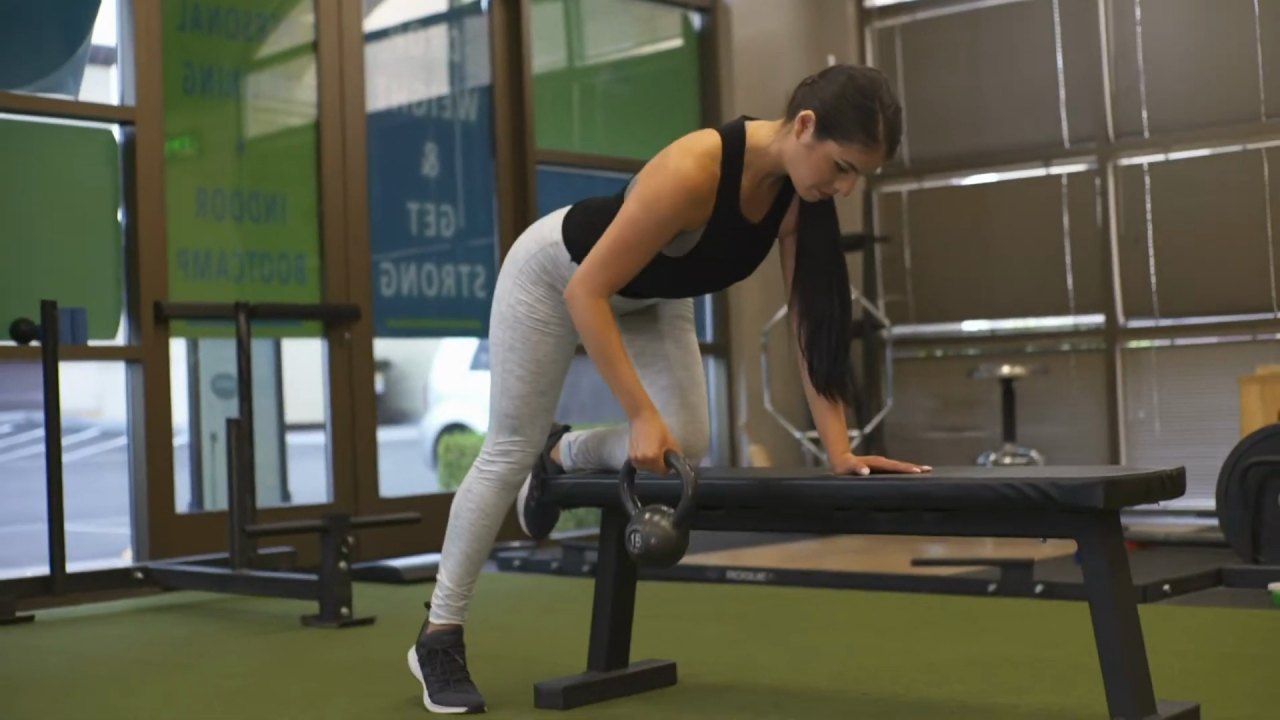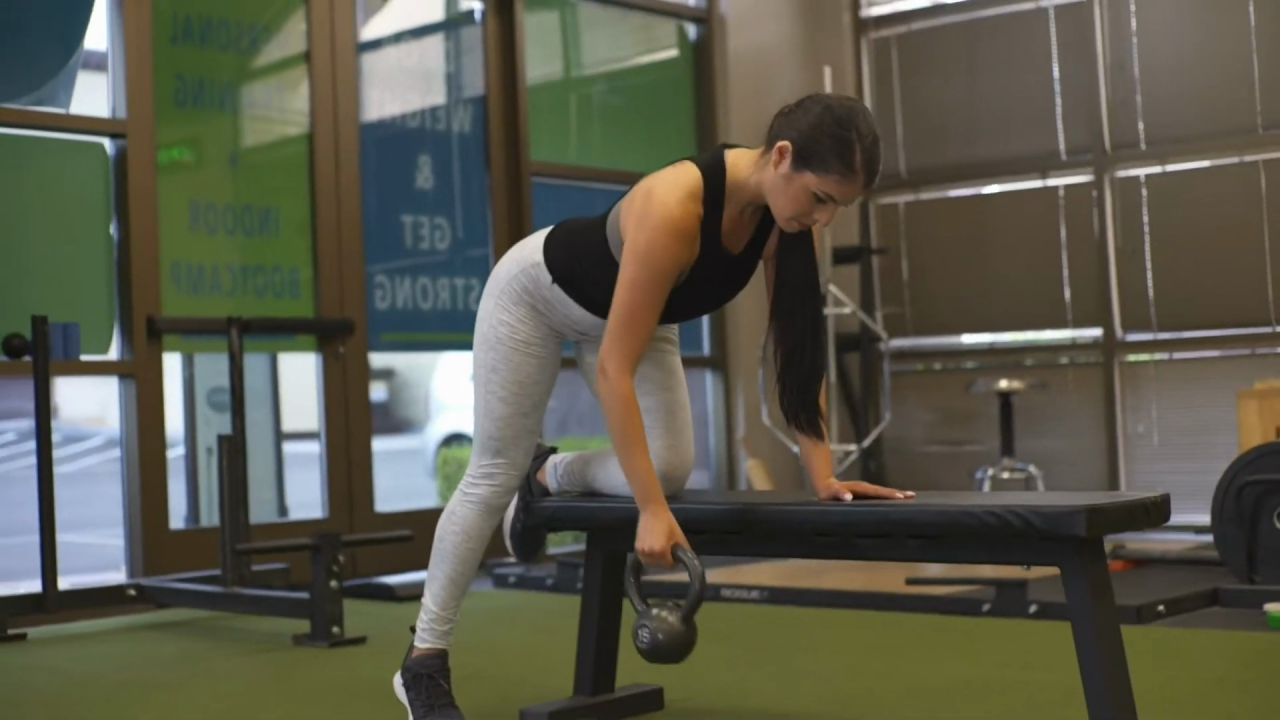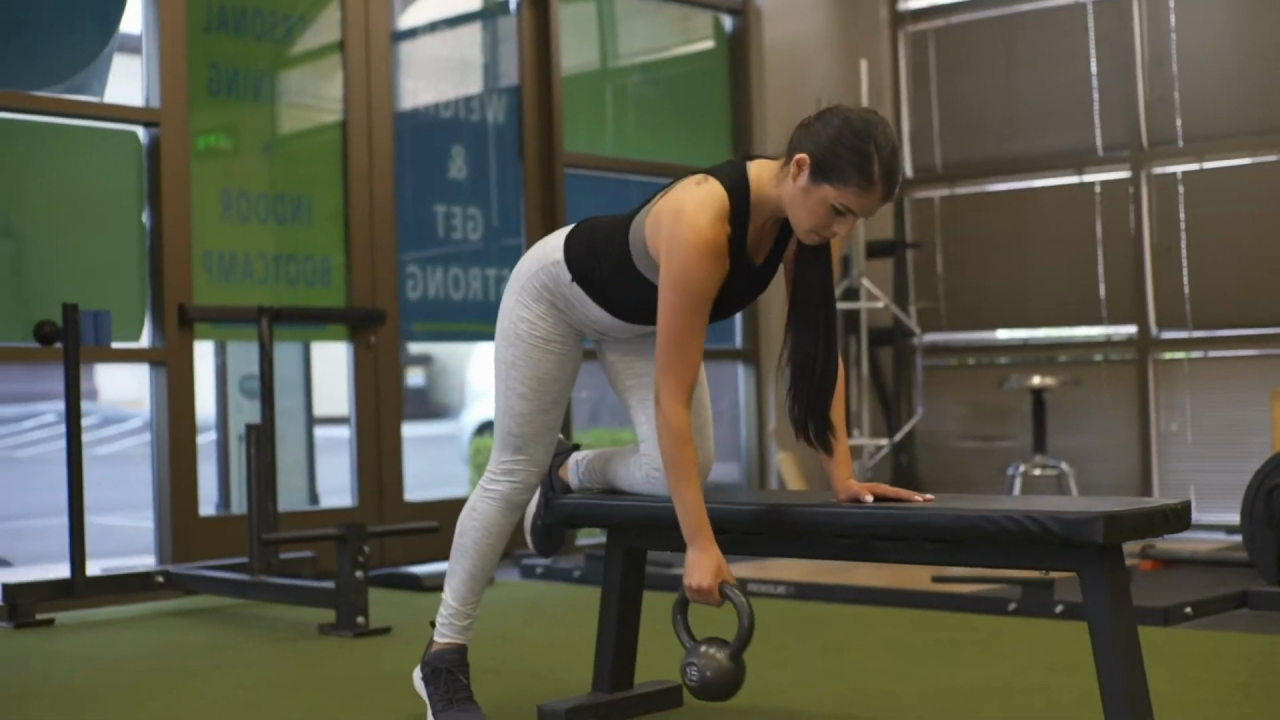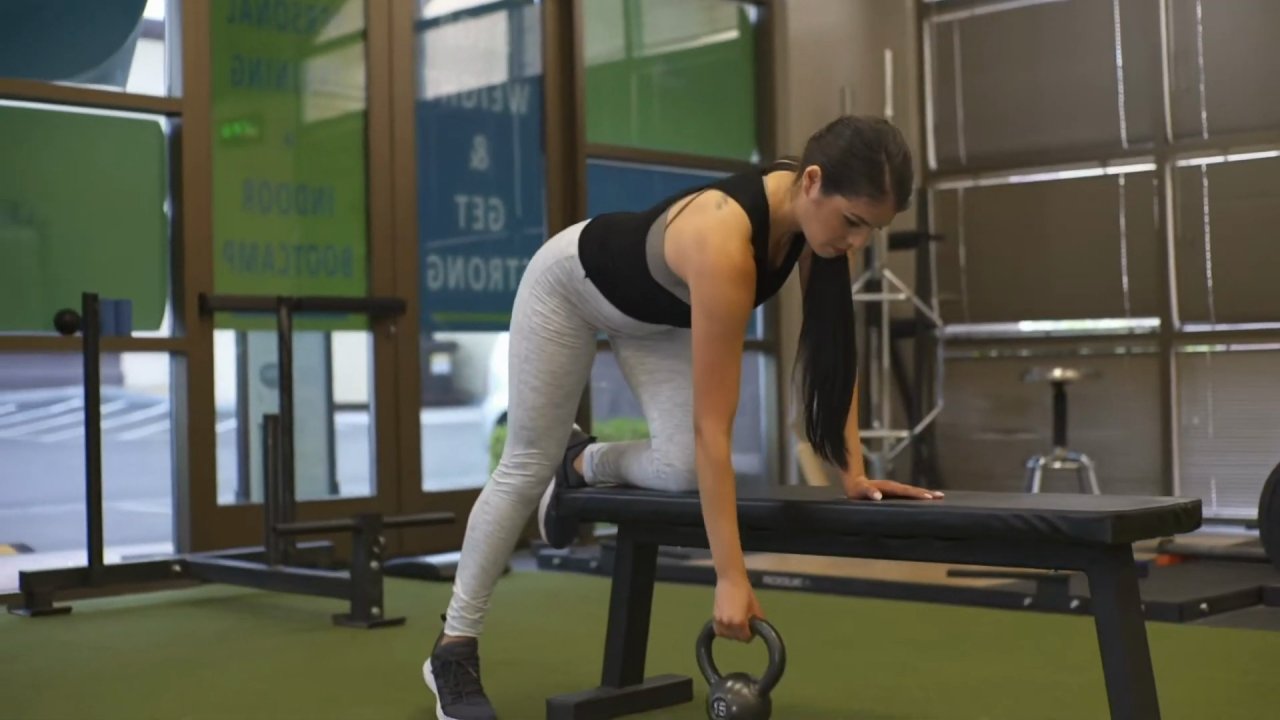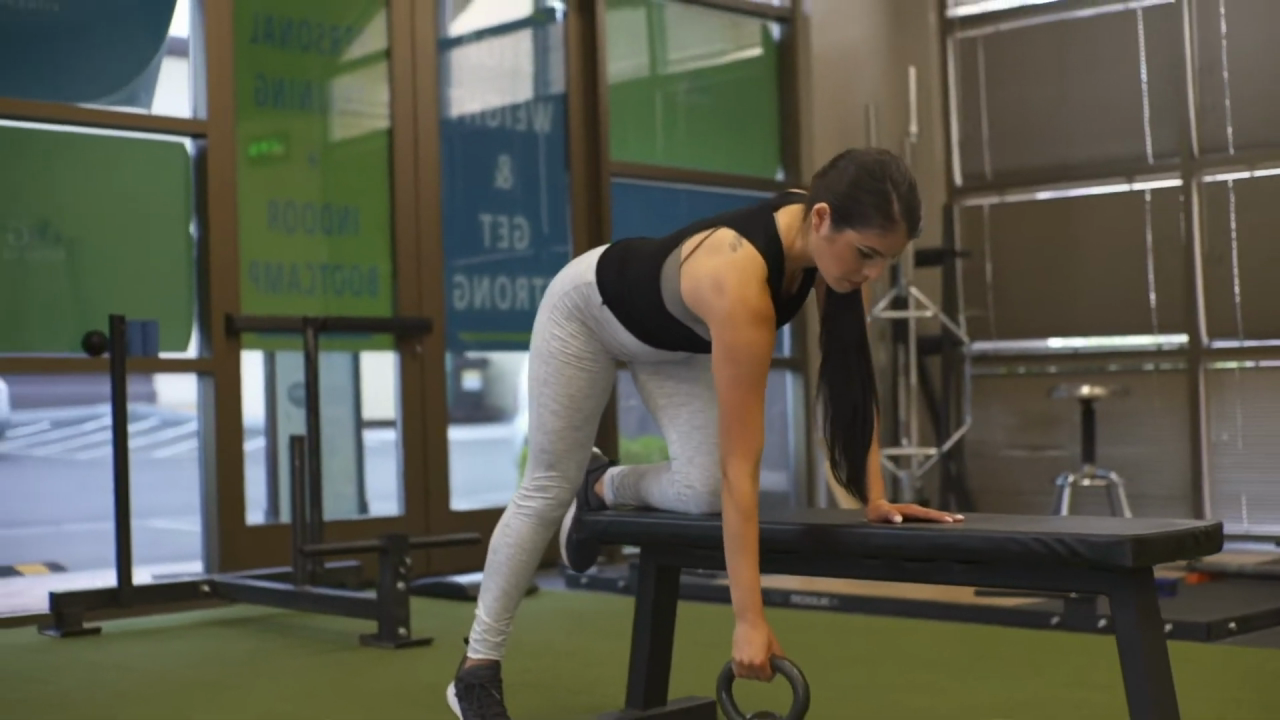
dt=0.3s
person 1, frame 1
left shoulder: (803, 190)
right shoulder: (693, 170)
left elbow: (814, 322)
right elbow: (584, 290)
left wrist: (839, 450)
right wrist: (642, 415)
left hip: (649, 297)
right hip: (556, 274)
left knee: (683, 451)
right knee: (511, 452)
left ankle: (565, 453)
right ankle: (438, 636)
person 1, frame 2
left shoulder: (787, 208)
right shoulder: (675, 207)
left elbow: (799, 343)
right elbow: (615, 371)
left wrist: (823, 476)
right wrist: (651, 512)
left hip: (625, 308)
right hip: (538, 292)
left knee: (666, 470)
right knee: (493, 477)
left ankle: (548, 476)
right ankle: (423, 659)
person 1, frame 3
left shoulder: (806, 209)
right shoulder: (700, 224)
left elbow: (819, 348)
right elbow: (671, 398)
left wrist: (843, 477)
right wrist: (699, 545)
left hip: (643, 313)
right hip: (559, 290)
left knee: (684, 473)
right knee: (515, 472)
left ankle: (571, 472)
right ankle: (443, 655)
person 1, frame 4
left shoulder: (812, 212)
right shoulder: (723, 243)
left elbow: (833, 345)
right elbow: (711, 425)
left wrist: (853, 471)
right wrist: (731, 577)
left hip: (660, 310)
right hip: (573, 284)
left knee: (685, 471)
right knee: (527, 467)
left ankle: (583, 463)
right ankle: (453, 649)
person 1, frame 5
left shoulder: (830, 237)
right shoulder: (738, 283)
left elbow: (849, 375)
right elbow: (740, 464)
left wrist: (875, 498)
right wrist: (749, 618)
left hip: (679, 338)
right hip: (590, 311)
left knee: (705, 494)
right knee: (547, 491)
left ankle: (604, 487)
right ankle: (476, 671)
